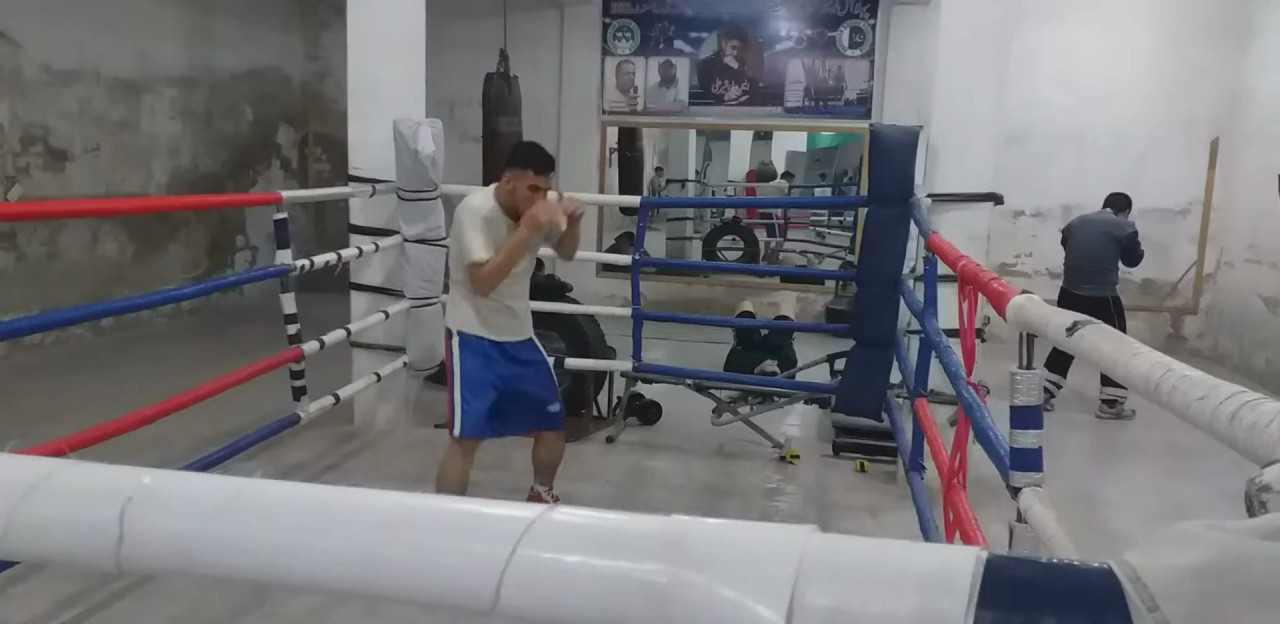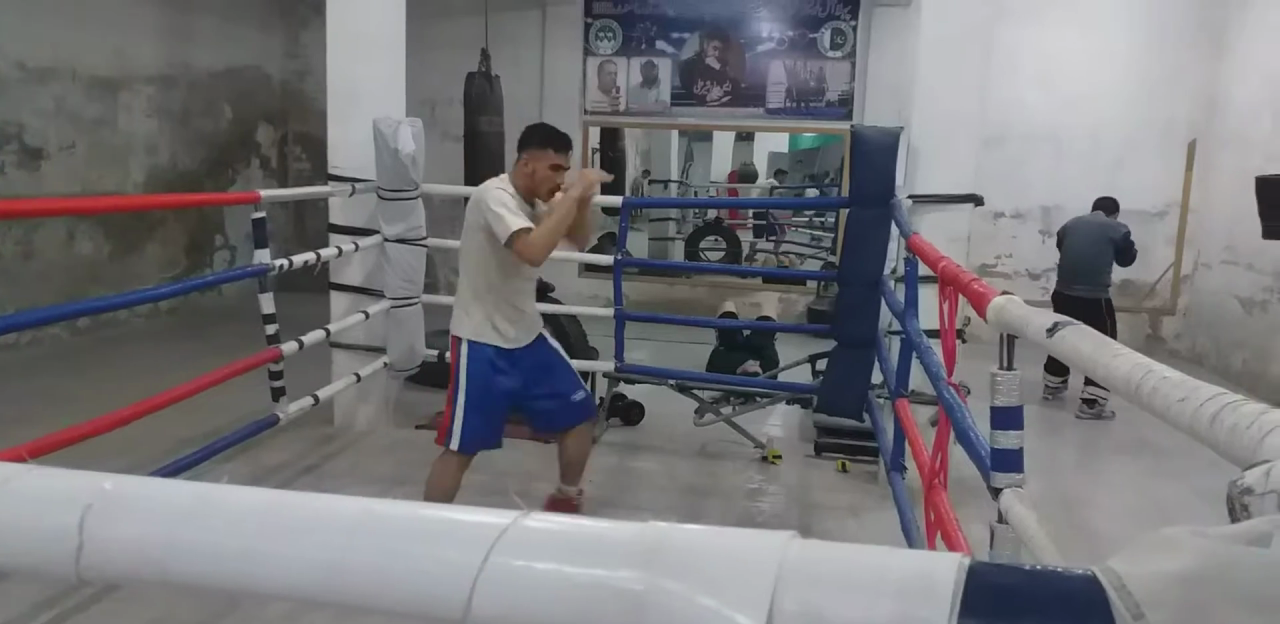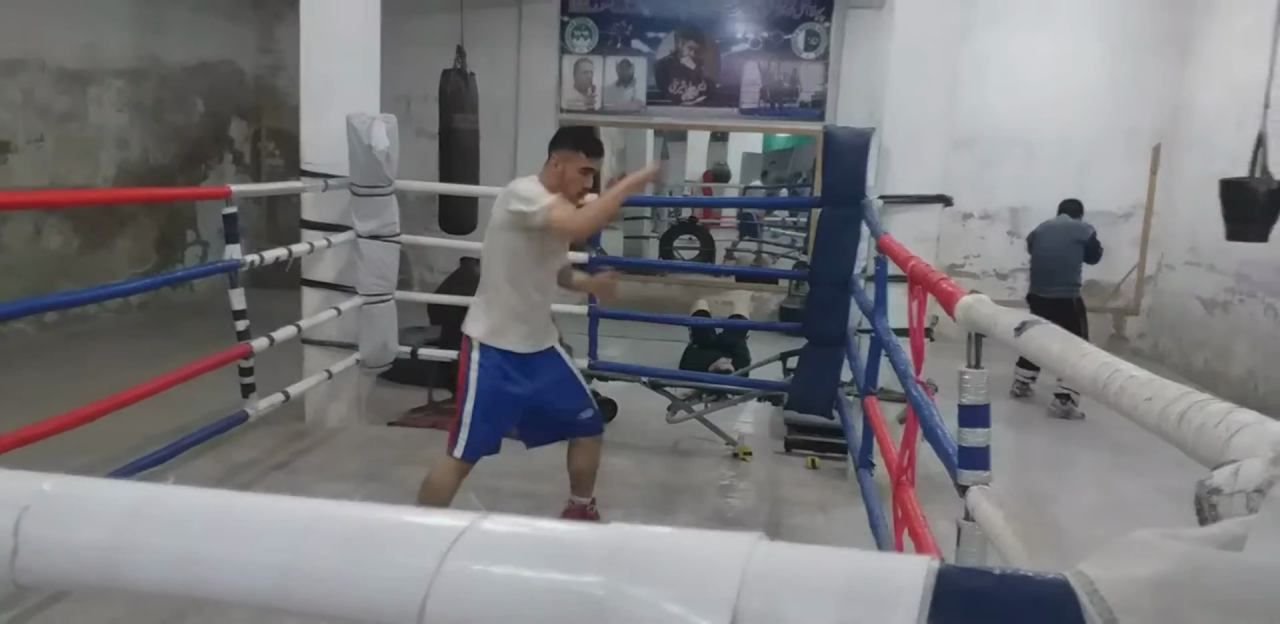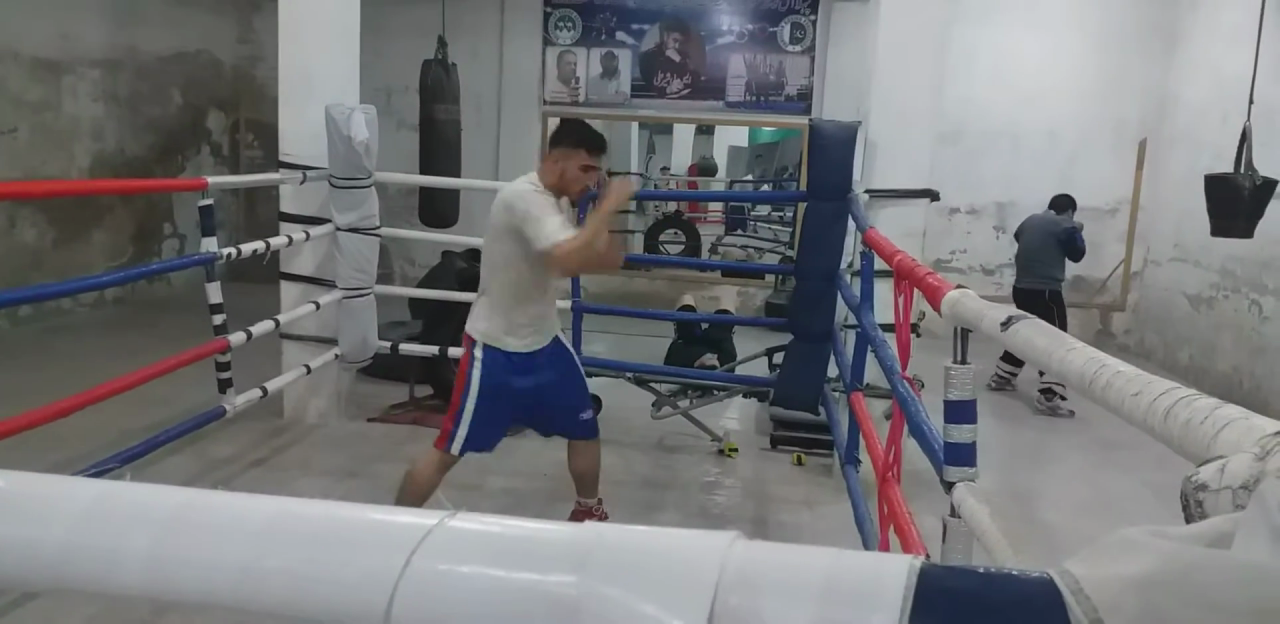
dt=0.4s
person 1, frame 1
left shoulder: (536, 207)
right shoulder: (475, 209)
left elbow: (567, 252)
right elbow: (484, 282)
left wrist: (571, 223)
right wrist: (528, 231)
left hip: (519, 336)
right hip: (473, 336)
left knee: (553, 422)
right knee: (466, 438)
left ankle: (541, 492)
person 1, frame 2
left shoulder: (543, 193)
right shoulder: (494, 197)
left elbow: (577, 237)
right elbow: (533, 251)
left wrist: (582, 201)
right wrist: (571, 193)
left hip: (527, 335)
right hip: (481, 341)
left knee: (581, 414)
right knee: (462, 449)
left ankle: (566, 500)
person 1, frame 3
left shoulder: (562, 208)
right shoulder: (523, 194)
right elbow: (582, 226)
left wrist: (588, 283)
right wrist: (630, 183)
left hip: (539, 345)
right hip: (492, 347)
left knee: (589, 429)
right knee: (463, 456)
left ankle: (581, 510)
person 1, frame 4
left shoulder: (547, 195)
right shoulder: (528, 198)
right elbow: (568, 260)
left wrist: (604, 255)
right wrist: (609, 207)
left hip: (543, 340)
right hip: (495, 345)
left knee: (584, 430)
right knee: (449, 449)
left ankle: (588, 510)
person 2, frame 1
left shoulder: (1077, 222)
right shoulder: (1125, 228)
left elbow: (1066, 246)
right elbow: (1133, 260)
left hip: (1070, 293)
right hip: (1103, 297)
left ankle: (1044, 391)
right ankle: (1111, 404)
person 2, frame 2
left shoulder: (1071, 224)
right shoulder: (1118, 229)
right elbow: (1127, 259)
left hip: (1063, 293)
right hip: (1095, 298)
left ankle: (1052, 386)
right ankle: (1091, 404)
person 2, frame 3
left shoulder: (1041, 228)
right shoulder: (1084, 230)
left elbow: (1032, 250)
right elbow: (1093, 257)
left hip: (1037, 295)
right hip: (1066, 298)
left ankle: (1021, 383)
right ankle: (1063, 401)
person 2, frame 4
left shoulder: (1030, 221)
right shoulder: (1065, 226)
right elbow: (1076, 254)
right wrist: (1076, 232)
left hip: (1022, 289)
right hip: (1046, 292)
left ankle: (1001, 377)
right ankle: (1048, 396)
